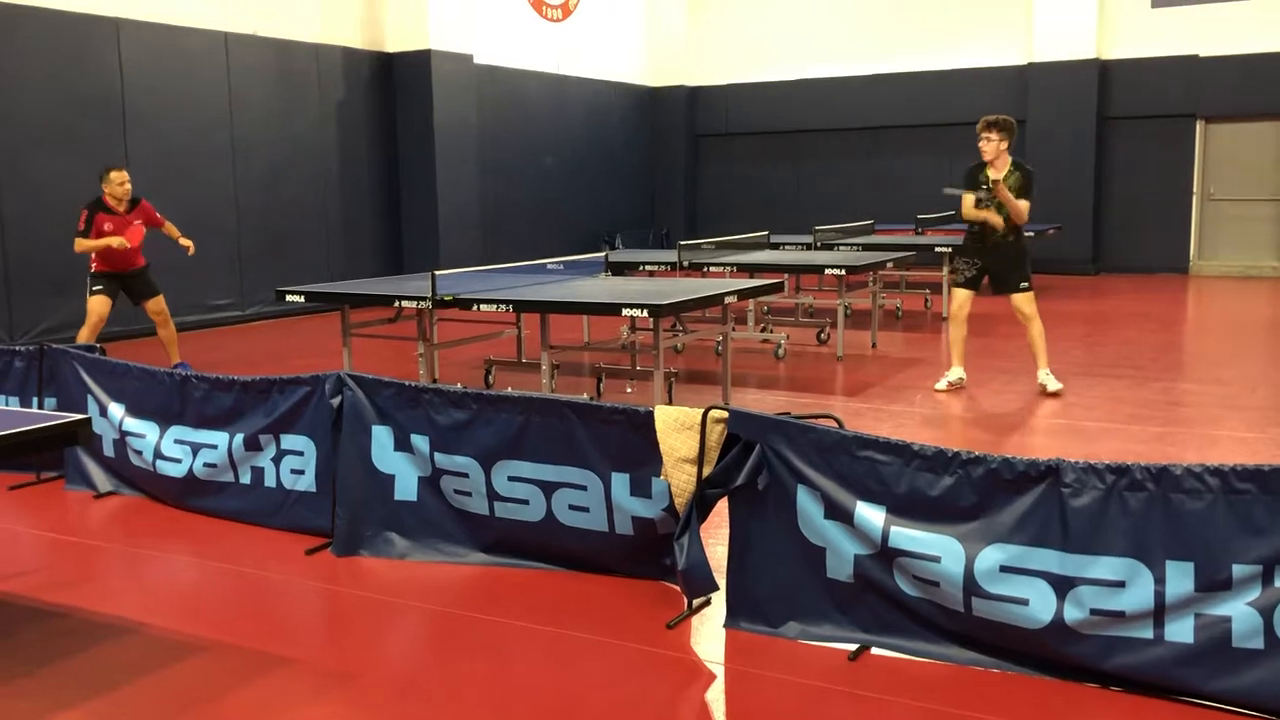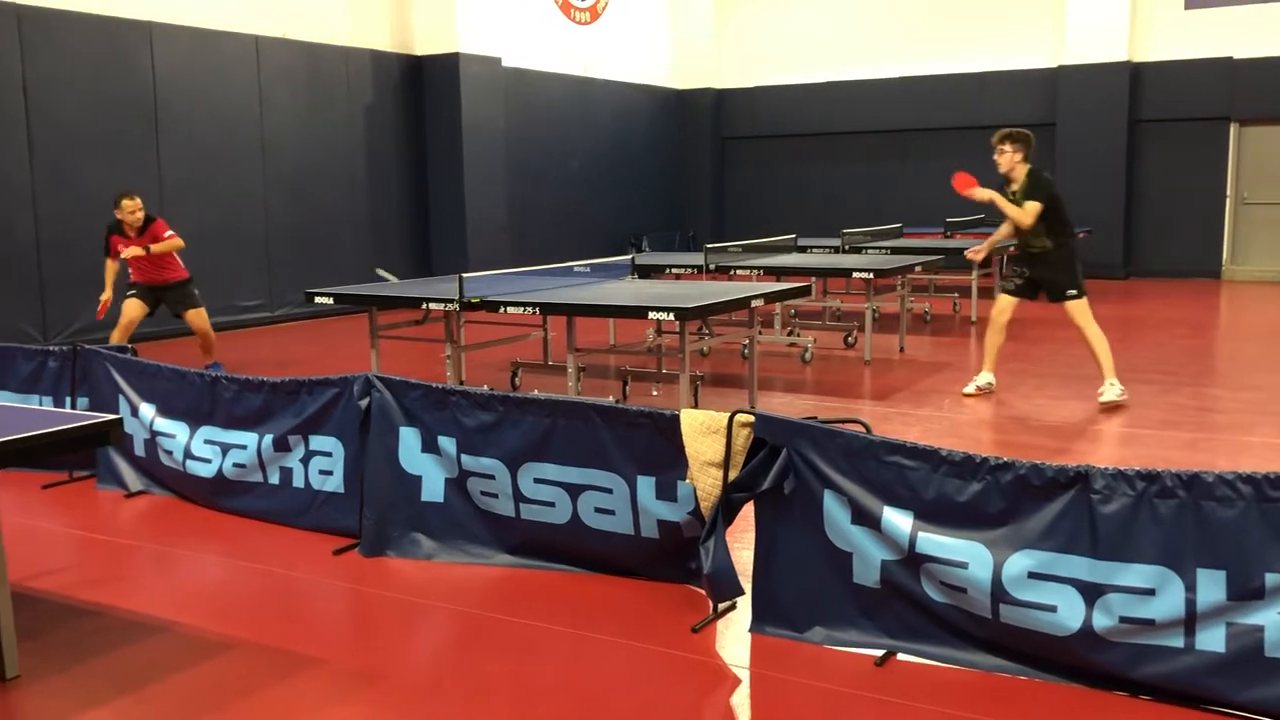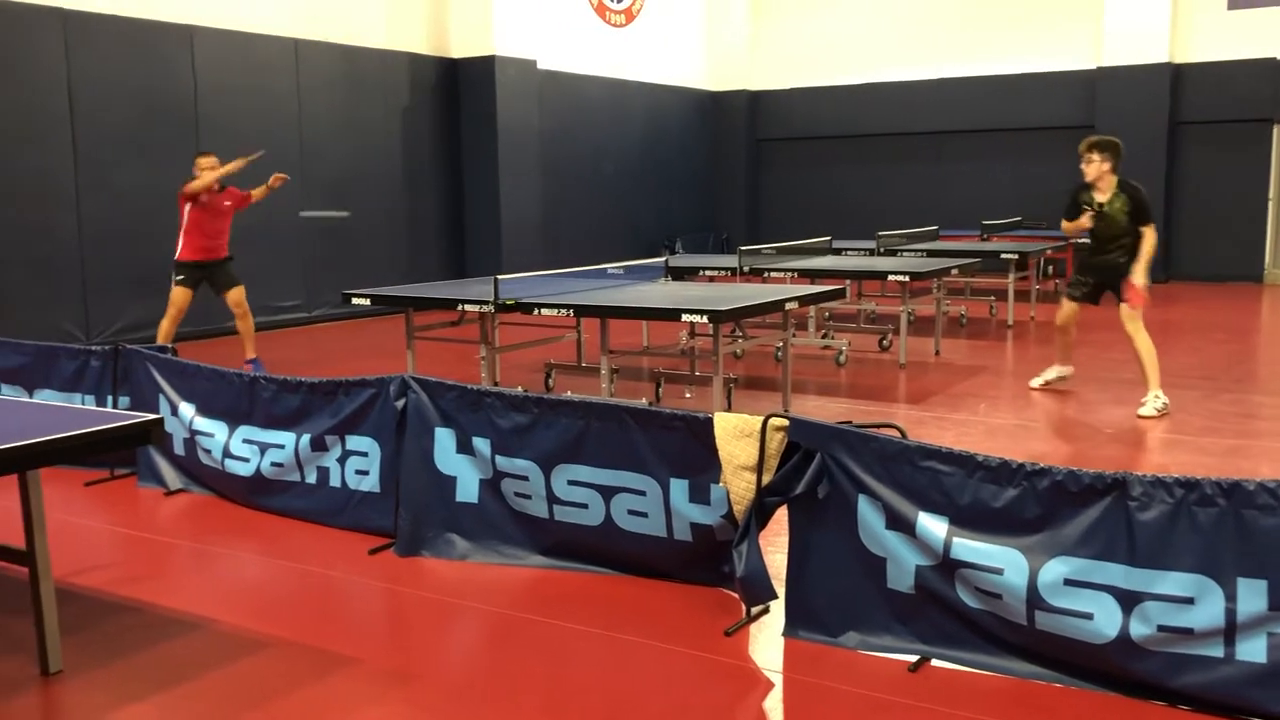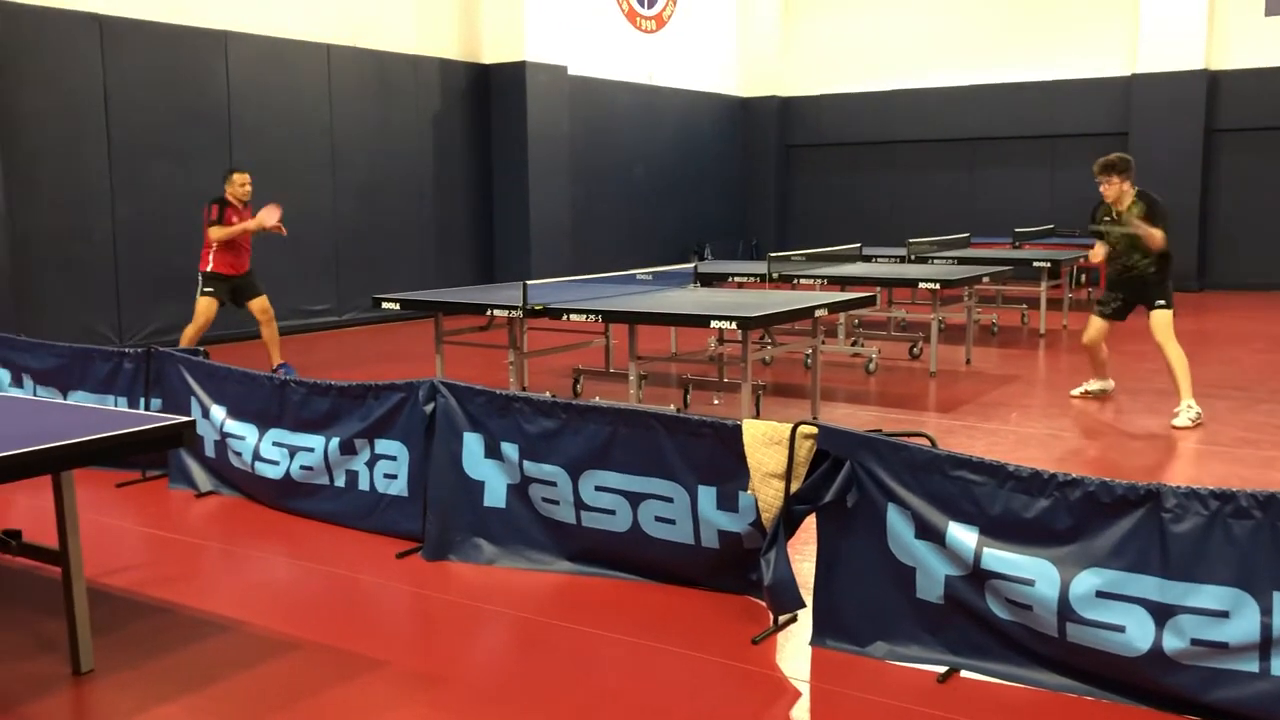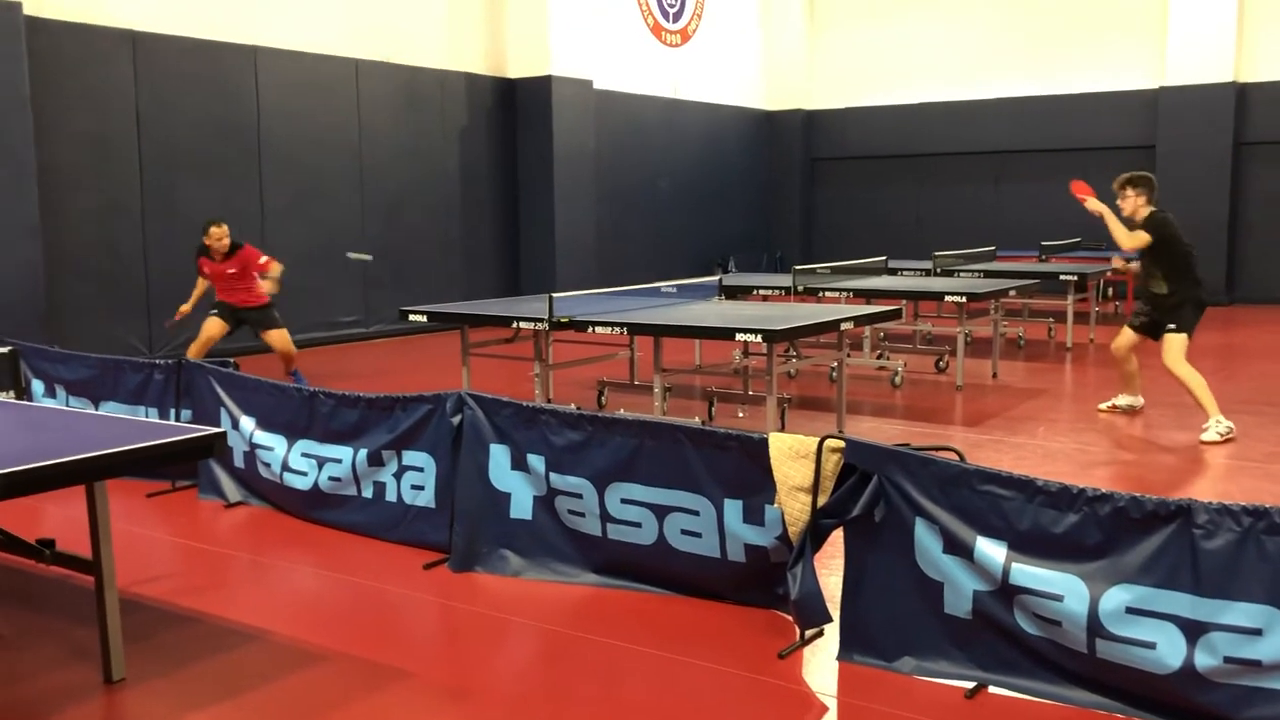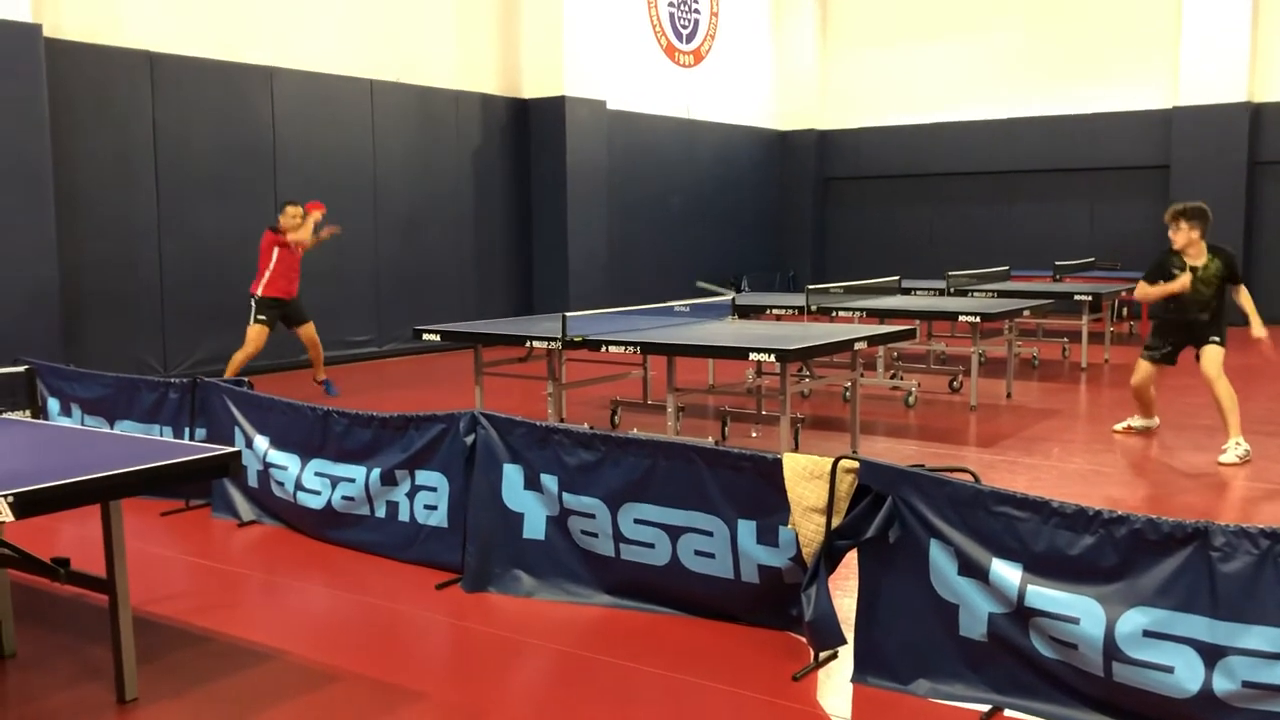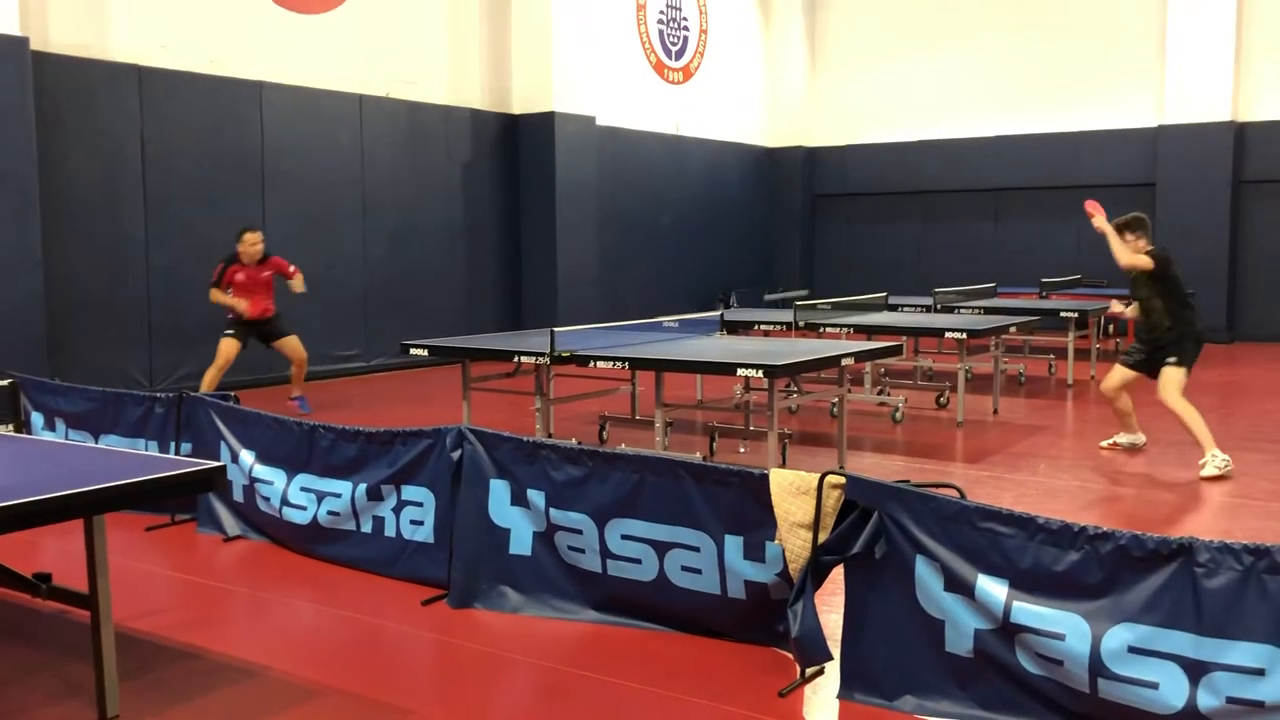
dt=0.4s
person 1, frame 1
left shoulder: (1024, 174)
right shoulder: (974, 172)
left elbow: (1022, 217)
right elbow: (966, 212)
left wrist: (1005, 197)
right wrist: (988, 215)
left hip: (1009, 250)
right hip: (974, 248)
left knee: (1027, 312)
right knee: (957, 311)
left ankle: (1043, 373)
right ankle: (956, 372)
person 1, frame 2
left shoulder: (1039, 181)
right shoulder: (1007, 186)
left elbow: (1025, 220)
left wrist: (993, 196)
right wrist: (986, 245)
left hip: (1058, 256)
right hip: (1027, 257)
left knee: (1082, 320)
right knee: (998, 315)
left ankle: (1112, 383)
right ankle: (986, 377)
person 1, frame 3
left shoulder: (1132, 194)
right shoulder: (1081, 193)
left elbow: (1149, 234)
right elbow: (1066, 228)
left wrist: (1140, 269)
right wrist: (1079, 225)
left hip: (1126, 265)
right hip: (1095, 262)
left knee: (1133, 325)
right knee: (1063, 320)
left ankle: (1157, 395)
right ankle: (1062, 367)
person 1, frame 4
left shoulder: (1150, 204)
right shoulder: (1101, 210)
left elbow: (1159, 243)
left wrist: (1143, 229)
right wrist: (1098, 253)
left hip: (1152, 279)
right hip: (1119, 280)
left knee: (1163, 335)
right knee: (1090, 338)
left ankle: (1189, 405)
right ankle: (1102, 382)
person 1, frame 5
left shoulder: (1159, 222)
right shoulder: (1144, 226)
left elbow: (1127, 244)
left wrist: (1103, 211)
right wrist: (1126, 267)
left hip: (1184, 300)
right hip: (1158, 299)
left knee: (1173, 361)
right knee: (1120, 348)
left ankle: (1219, 421)
right ankle: (1132, 398)
person 1, frame 6
left shoulder: (1223, 258)
right shoulder: (1168, 260)
left elbow: (1238, 289)
right elbow: (1140, 294)
left wrist: (1255, 320)
right wrist: (1172, 287)
left hip: (1208, 324)
right hip: (1171, 324)
left knee: (1212, 372)
right knee: (1138, 382)
left ankle: (1237, 443)
right ankle: (1146, 419)
person 1, frame 7
left shoulder: (1159, 258)
right shoulder: (1134, 270)
left elbow: (1126, 261)
left wrist: (1106, 229)
right wrist: (1125, 310)
left hip: (1180, 337)
right hip: (1152, 337)
left knee: (1168, 395)
right knee: (1109, 387)
left ankle: (1215, 456)
right ankle: (1132, 436)
person 2, frame 1
left shoulder: (139, 205)
right shoulder: (92, 210)
left elbow: (163, 224)
right elbow: (79, 246)
left wrist: (180, 238)
right wrist: (109, 240)
left hip: (136, 269)
right hip: (104, 272)
left knee: (162, 315)
right knee: (95, 319)
left ankle: (177, 364)
person 2, frame 2
left shoulder: (154, 224)
right shoulder: (113, 232)
left elbow: (178, 243)
right elbow: (112, 259)
left wrist: (145, 249)
right wrist: (108, 289)
left hip: (176, 282)
right hip: (143, 284)
left knee: (203, 330)
right knee: (126, 322)
left ankle: (211, 364)
person 2, frame 3
left shoulder: (230, 194)
right shoulder: (191, 191)
left elbow: (249, 198)
right elbow: (197, 186)
left wrist: (268, 186)
right wrist: (226, 169)
left hip: (219, 260)
right hip: (188, 261)
left knee: (241, 309)
right knee: (174, 312)
left ankle: (251, 359)
person 2, frame 4
left shoulder: (245, 207)
right shoulder: (217, 206)
right elbow: (216, 236)
left wrist: (267, 227)
right wrist: (250, 224)
left hip: (242, 274)
right hip: (215, 273)
left knee: (266, 315)
right knee: (202, 321)
left ankle: (278, 365)
person 2, frame 5
left shoulder: (242, 251)
right shoulder: (202, 254)
left elbow: (275, 266)
right elbow: (204, 278)
left wrist: (271, 280)
right wrist: (190, 303)
left hip: (257, 306)
right hip: (226, 305)
left knee: (286, 350)
right knee: (205, 339)
left ankle: (292, 372)
person 2, frame 6
left shoulder: (296, 239)
right shoulder: (273, 234)
left elbow: (304, 244)
right elbow: (302, 238)
left wrist: (320, 235)
right wrist: (312, 219)
left hip: (289, 300)
right hip: (266, 299)
left knee: (313, 342)
right knee: (252, 348)
left ankle: (321, 378)
person 2, frame 7
left shoulder: (270, 261)
right shoulder: (228, 265)
left elbow: (295, 273)
right elbow: (214, 294)
left wrist: (298, 282)
right wrist: (236, 303)
left hip: (268, 318)
right hip: (239, 320)
left knee: (300, 357)
right knee: (222, 361)
left ankle: (296, 395)
